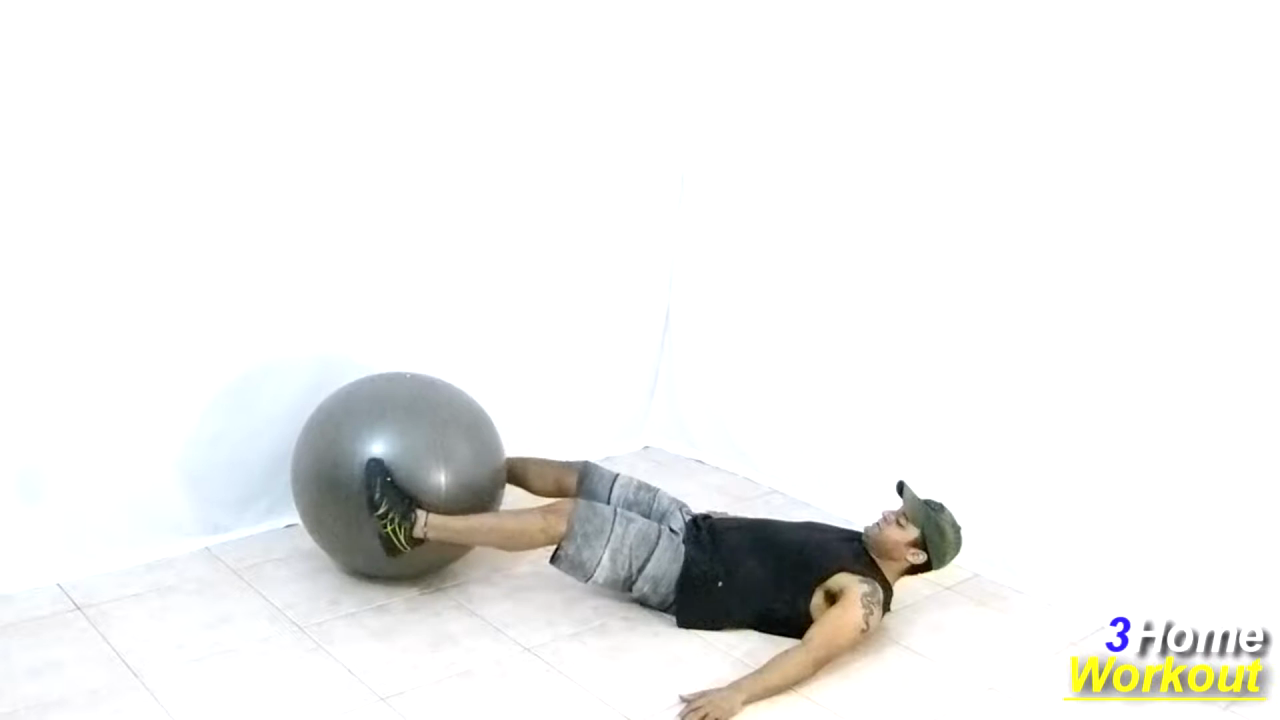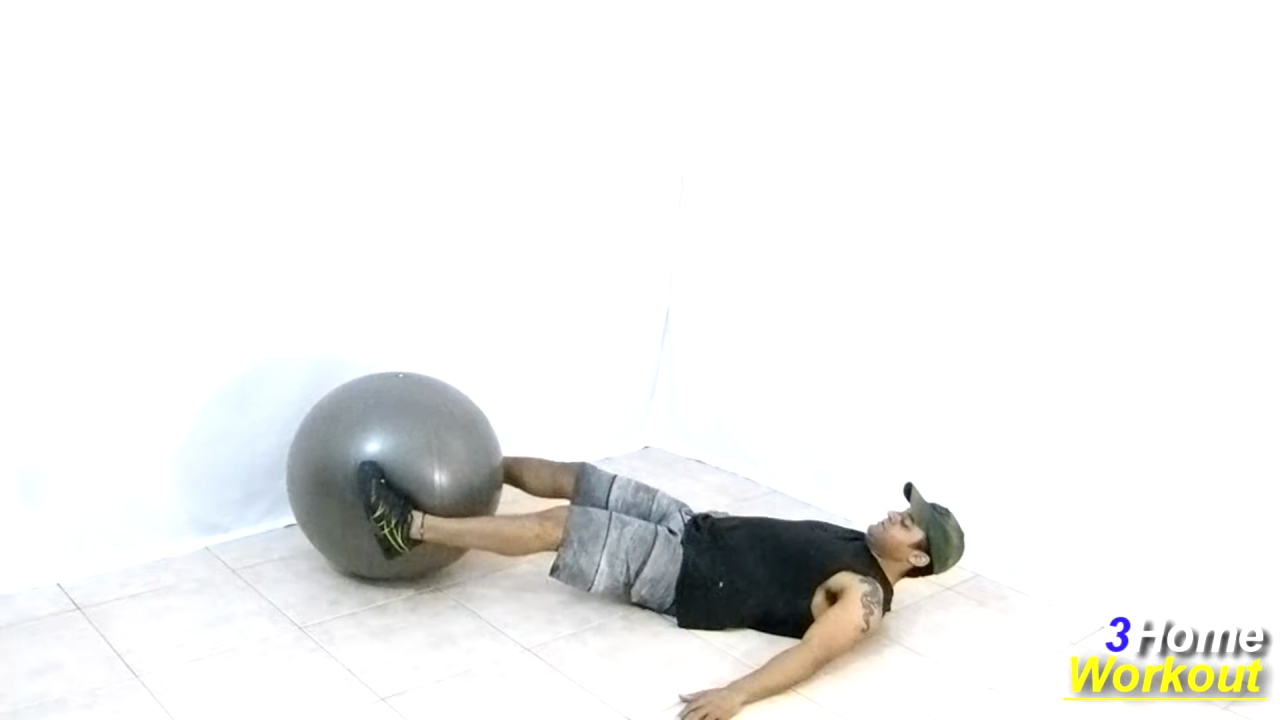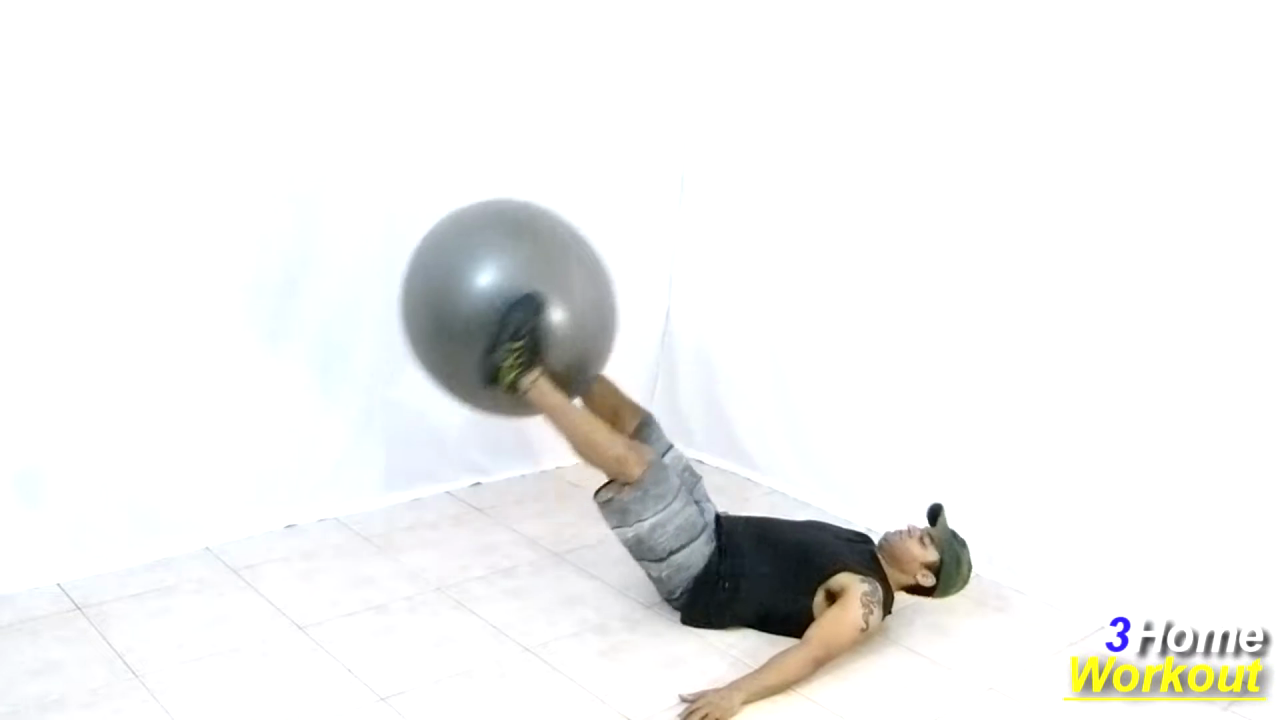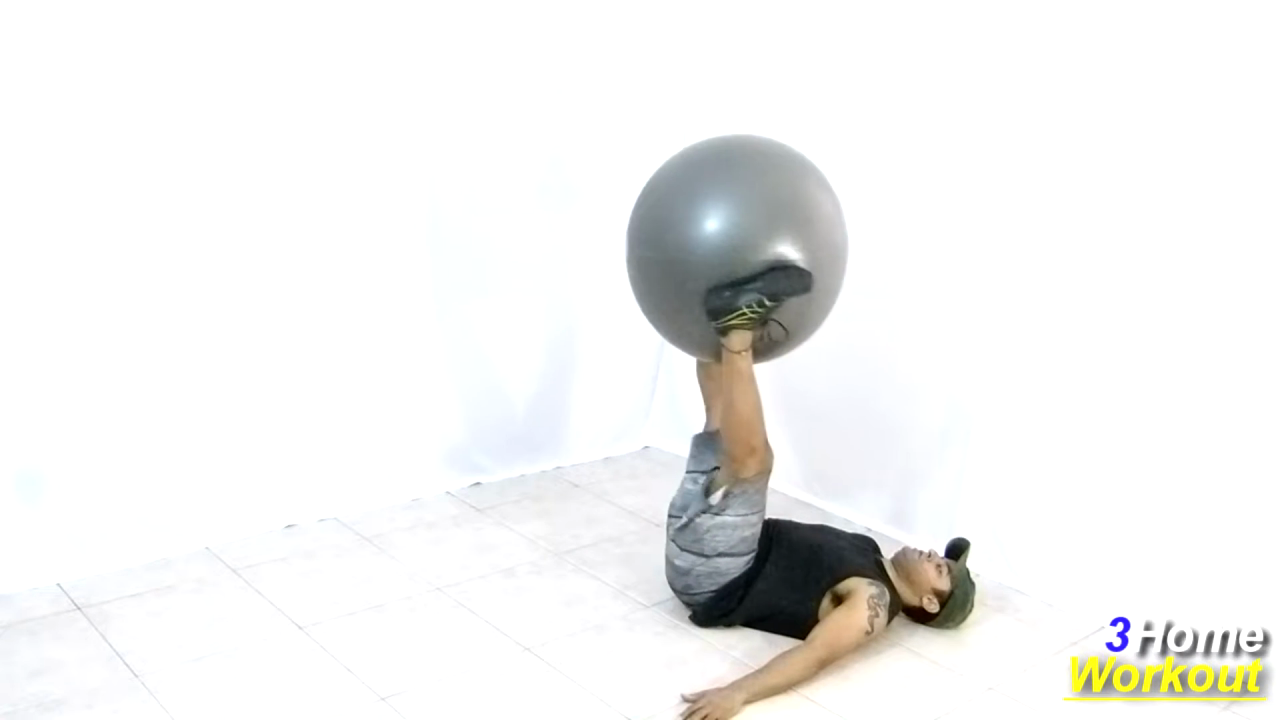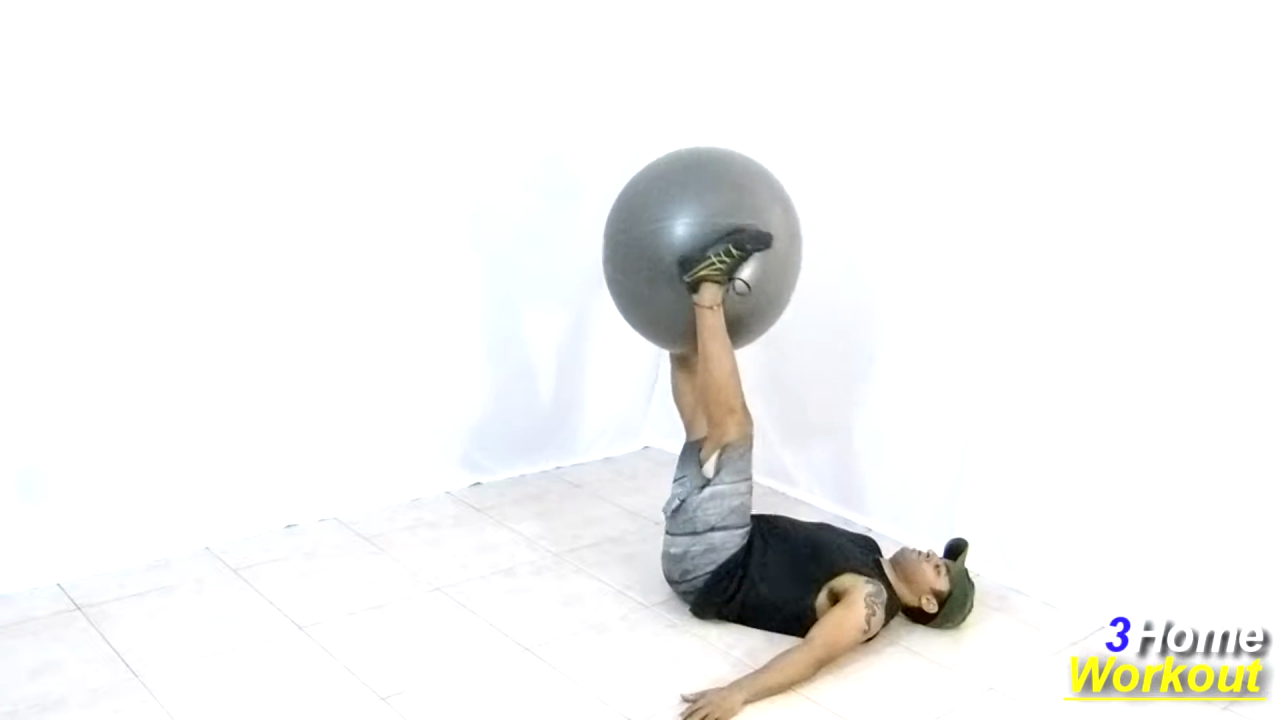
dt=0.5s
person 1, frame 1
left shoulder: (864, 596)
right shoulder: (850, 542)
left elbow: (810, 653)
right wrist: (714, 521)
left hip: (690, 576)
right hip: (694, 530)
left knee: (560, 518)
right knee: (575, 477)
left ankle: (416, 525)
person 1, frame 2
left shoulder: (864, 597)
right shoulder: (854, 545)
left elbow: (812, 653)
right wrist: (710, 521)
left hip: (691, 578)
right hip: (694, 531)
left knee: (555, 525)
right knee: (572, 477)
left ankle: (410, 526)
person 1, frame 3
left shoulder: (864, 599)
right shoulder: (860, 548)
left elbow: (811, 654)
left hip: (704, 579)
right hip: (718, 532)
left knee: (632, 461)
right knee: (635, 422)
left ankle: (525, 375)
right ankle: (542, 364)
person 1, frame 4
left shoulder: (872, 604)
right shoulder: (866, 551)
left elbow: (815, 655)
left hip: (709, 580)
right hip: (698, 540)
left knee: (751, 456)
right knee: (725, 419)
left ankle: (739, 325)
right ankle: (733, 320)
person 1, frame 5
left shoulder: (869, 601)
right shoulder: (867, 552)
left elbow: (813, 654)
left hip: (707, 570)
right hip: (710, 555)
left knee: (732, 427)
right knee: (707, 425)
left ankle: (710, 288)
